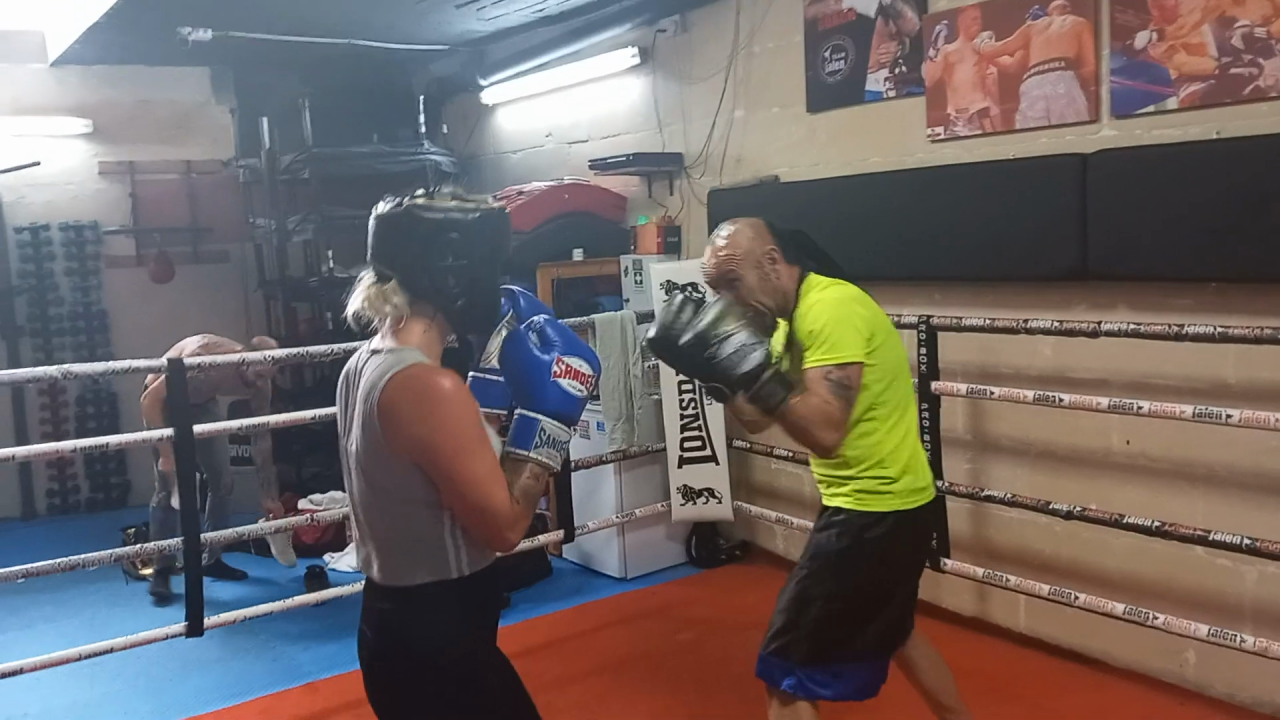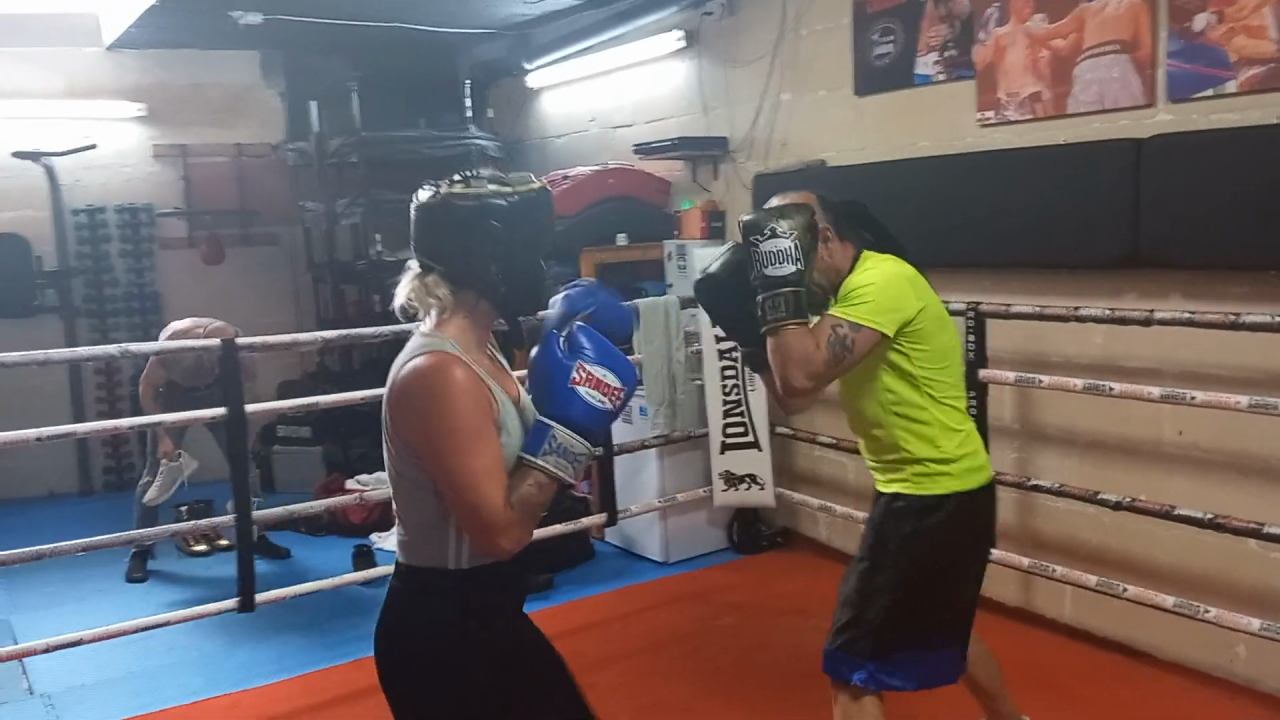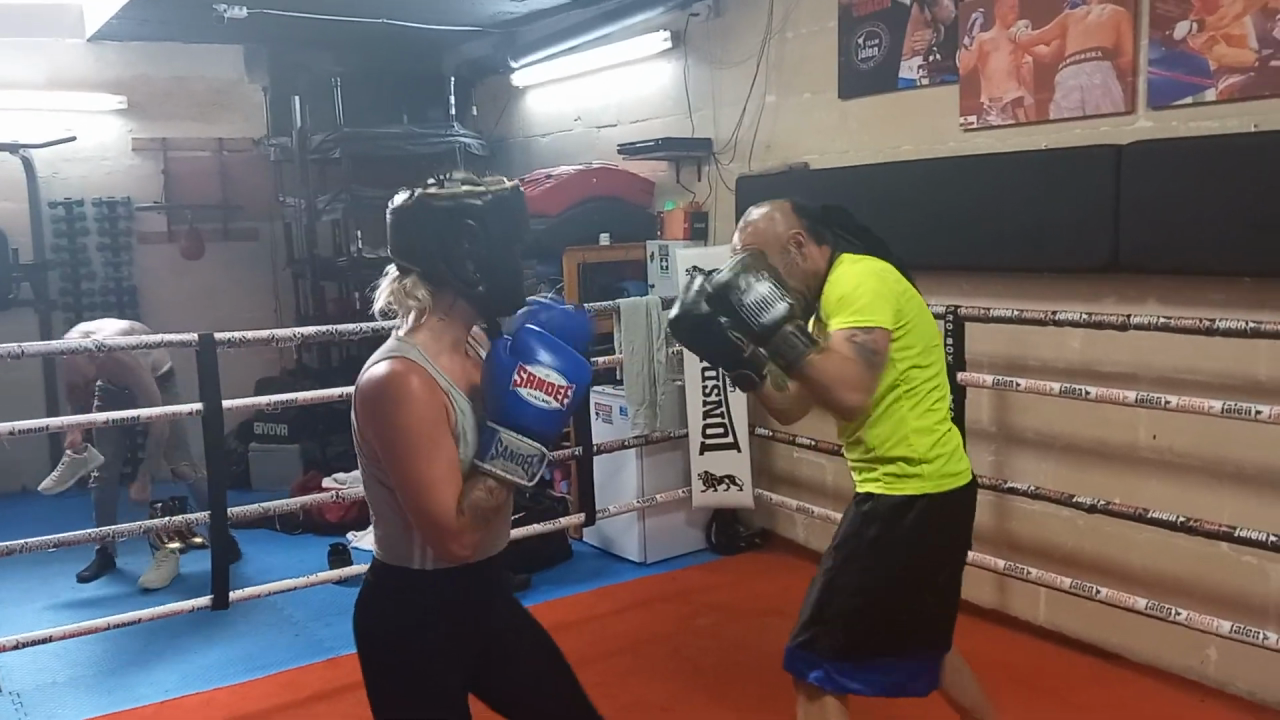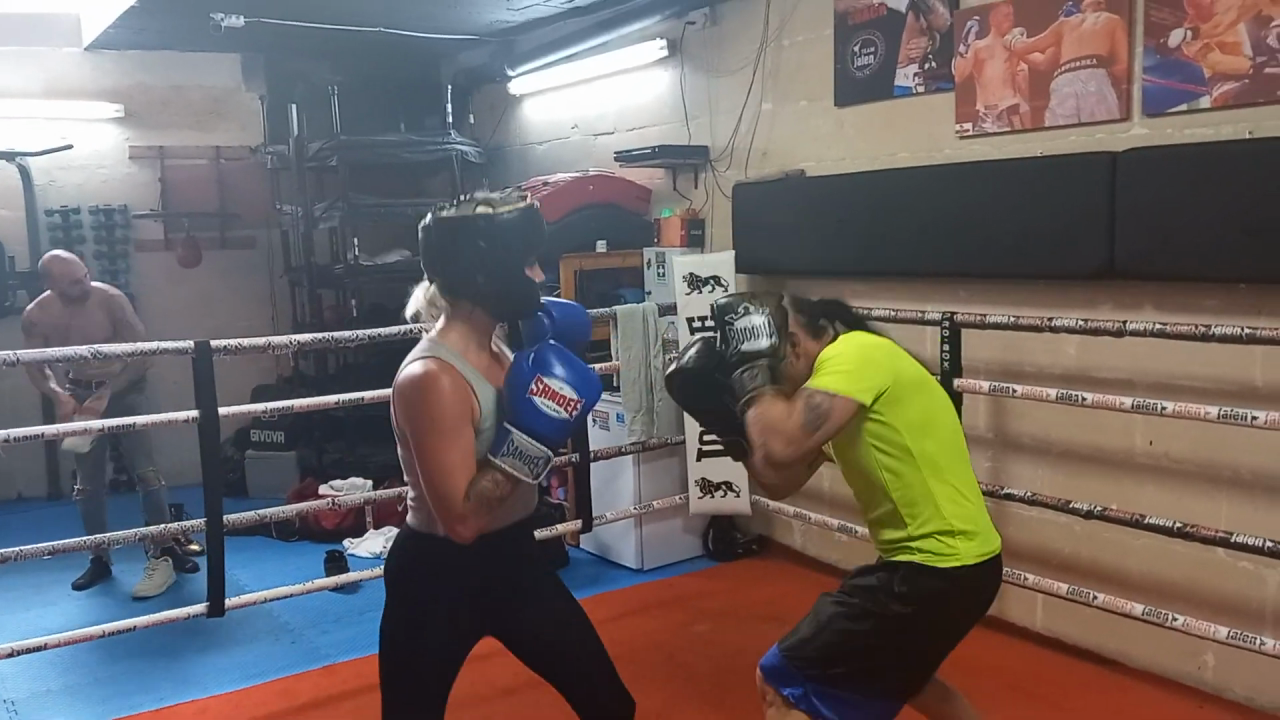
dt=0.5s
person 1, frame 1
left shoulder: (368, 365)
right shoulder: (427, 386)
right elbow: (504, 527)
left wrist: (497, 377)
right wrist: (547, 413)
left hip: (410, 622)
right hip: (434, 641)
person 1, frame 2
left shoulder: (474, 347)
right shoulder: (440, 373)
right elbow: (500, 530)
left wrist: (565, 360)
right wrist: (569, 427)
left hip: (490, 614)
right hip: (439, 624)
person 1, frame 3
left shoulder: (475, 339)
right shoulder: (399, 381)
right elbow: (457, 537)
left wrist: (548, 364)
right wrist: (520, 431)
left hip: (483, 595)
right hip: (414, 616)
person 1, frame 4
left shoulder: (487, 340)
right shoulder: (428, 378)
left elbow: (530, 393)
right elbow: (462, 521)
left wrist: (557, 353)
right wrist: (531, 437)
left hip: (512, 559)
right hip: (437, 573)
person 2, frame 1
left shoulder: (830, 307)
right shoulder: (793, 317)
left elbow: (825, 430)
right elbow: (759, 415)
left wrist: (754, 364)
right wrist: (712, 367)
left hip: (875, 514)
right hip: (893, 507)
left knee: (785, 673)
right knee: (888, 632)
person 2, frame 2
left shoulder: (882, 280)
right shoulder: (852, 286)
left elbow: (802, 378)
right elbow: (789, 395)
left wrist: (782, 280)
right wrist: (744, 326)
left hip: (934, 498)
right hip: (948, 492)
left knee: (853, 666)
right knee: (941, 620)
person 2, frame 3
left shoulder: (860, 278)
right shoulder: (831, 296)
left elbow: (851, 395)
right elbow: (788, 403)
left wrist: (776, 320)
right wrist: (733, 353)
left hip: (907, 503)
right hip: (937, 498)
left knee: (814, 668)
right knee: (919, 645)
person 2, frame 4
left shoulder: (857, 355)
right shoulder: (843, 375)
left elbow: (783, 448)
right elbow: (778, 481)
left wrist: (751, 364)
right wrist: (727, 409)
left hip: (934, 570)
right hip: (962, 563)
left knee: (782, 684)
right knee: (893, 671)
person 3, frame 1
left shoulder: (259, 381)
right shoulder: (202, 359)
left elbow: (261, 439)
right elbow: (150, 398)
left wrist: (268, 495)
right wrist: (166, 452)
left hip: (203, 404)
right hip: (165, 399)
left knee: (221, 481)
right knee: (169, 480)
left ankle: (213, 560)
right ankle: (161, 570)
person 3, frame 2
left shoulder: (240, 358)
right shoulder: (174, 342)
right elbow: (146, 388)
right wrist: (162, 436)
left hip: (213, 389)
right hip: (171, 389)
right knee: (158, 469)
left ankle: (255, 536)
right ankle: (140, 551)
person 3, frame 3
left shoulder: (128, 359)
right shoulder: (72, 351)
left elbow: (160, 425)
right elbow: (74, 388)
left wrist: (144, 481)
right wrist: (76, 430)
left hip: (156, 382)
right hip: (112, 389)
left knee: (183, 465)
right knee: (103, 472)
right ankle: (106, 552)
person 3, frame 4
left shoulder: (109, 299)
right shoulder: (36, 316)
left elbow: (144, 354)
right elbow: (35, 367)
left wrist: (107, 392)
right wrist: (59, 395)
left hip: (124, 389)
right hip: (81, 393)
left knee: (145, 473)
right knee: (88, 484)
left ankle: (165, 548)
right ankle: (100, 559)
